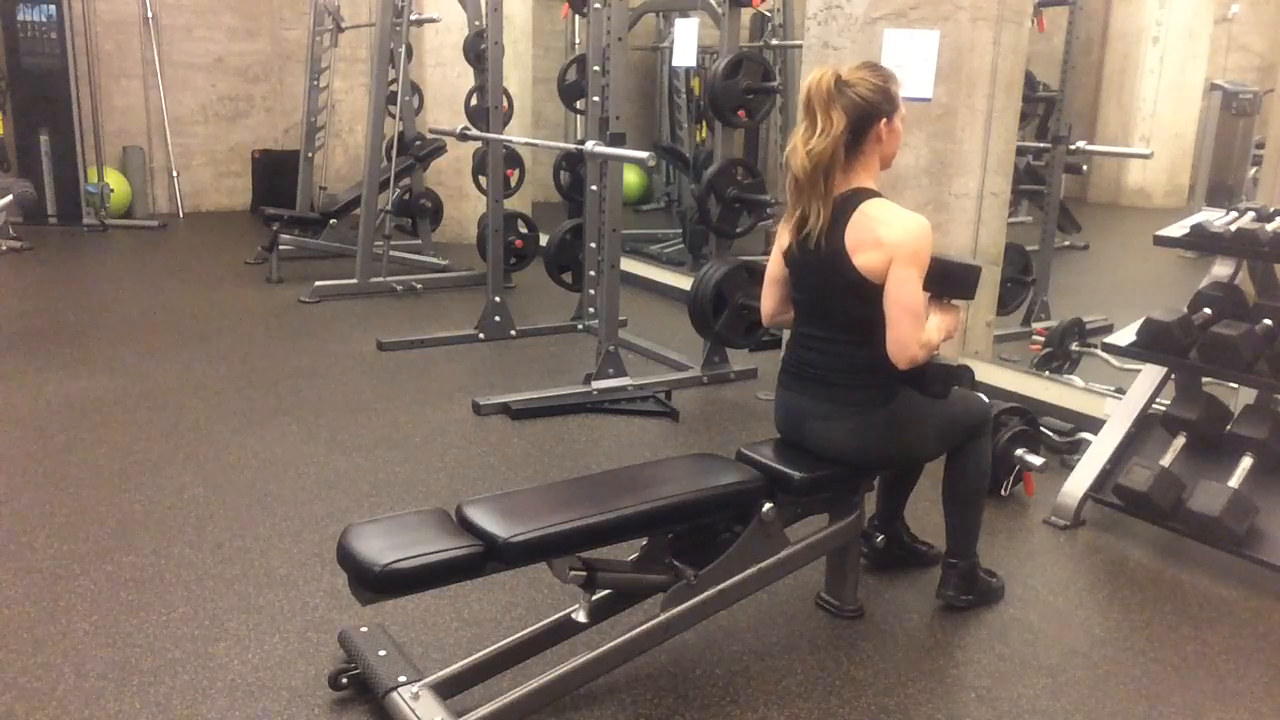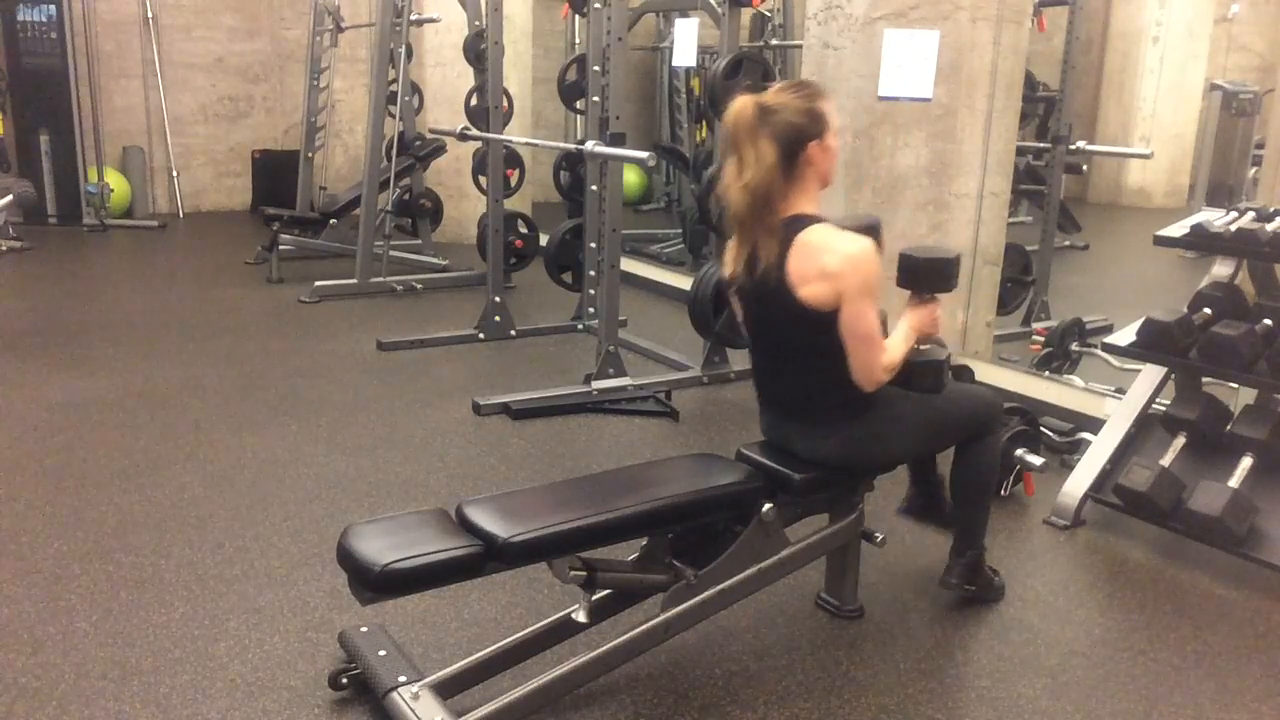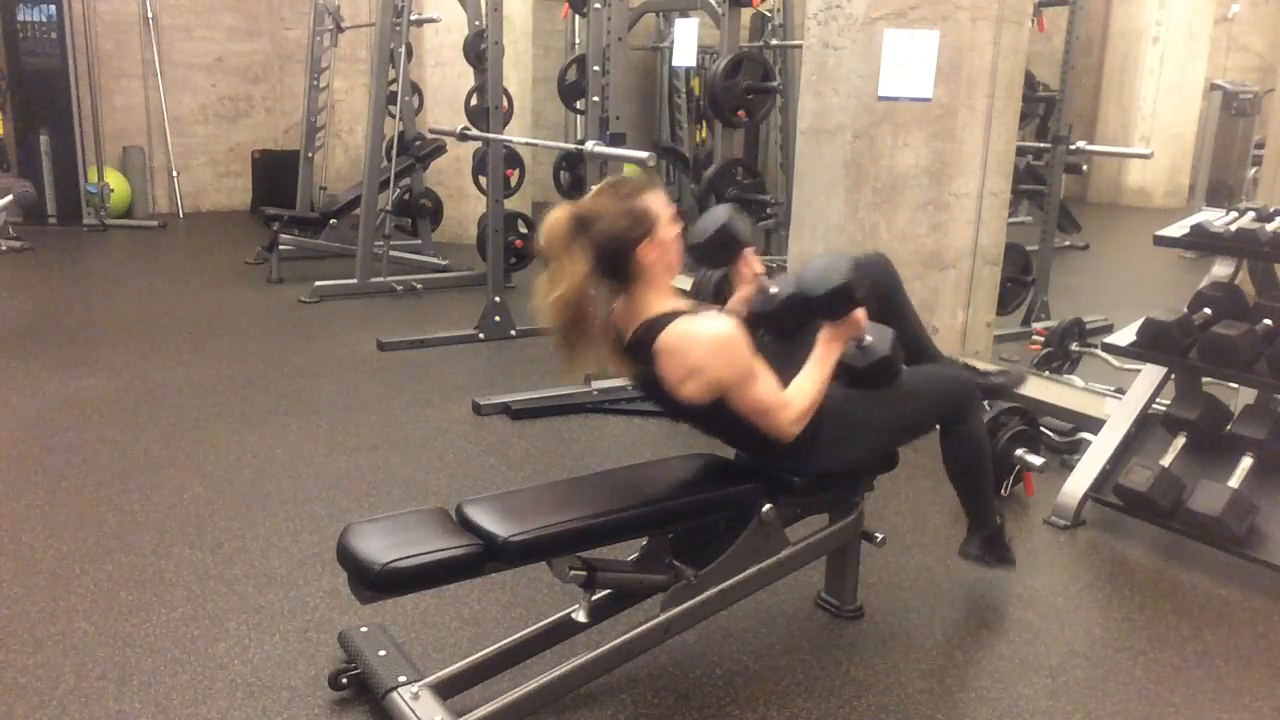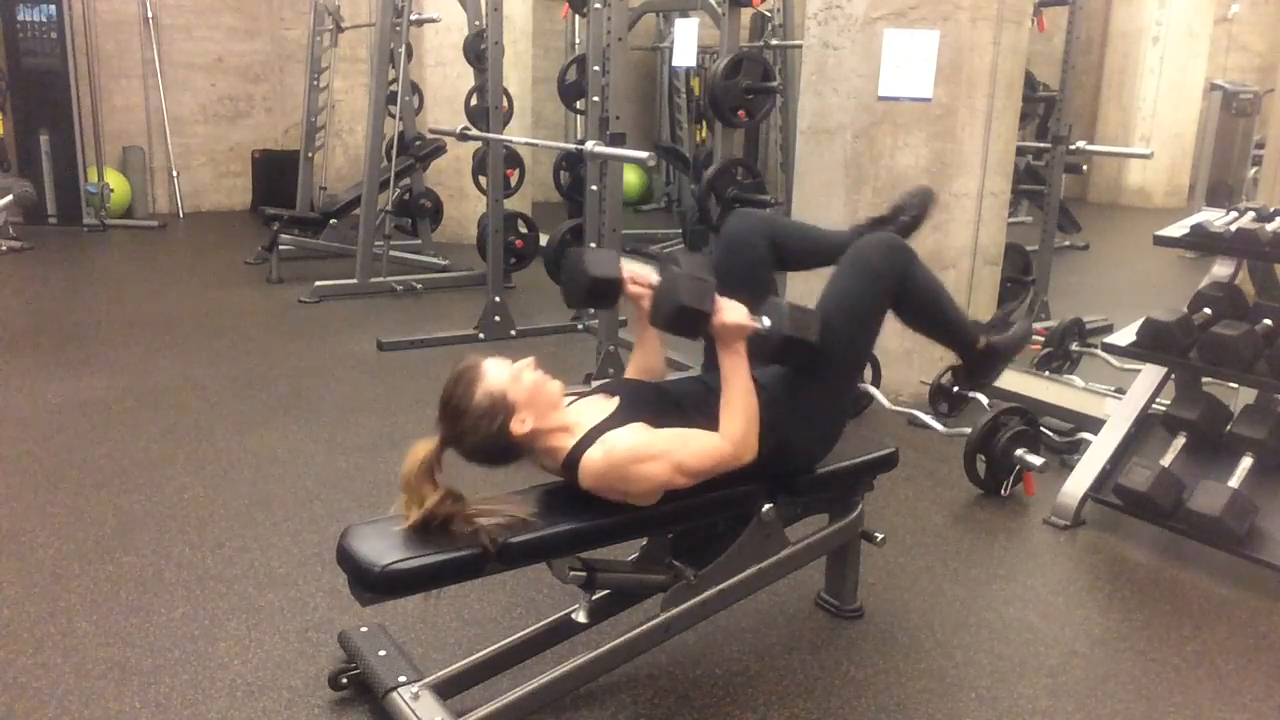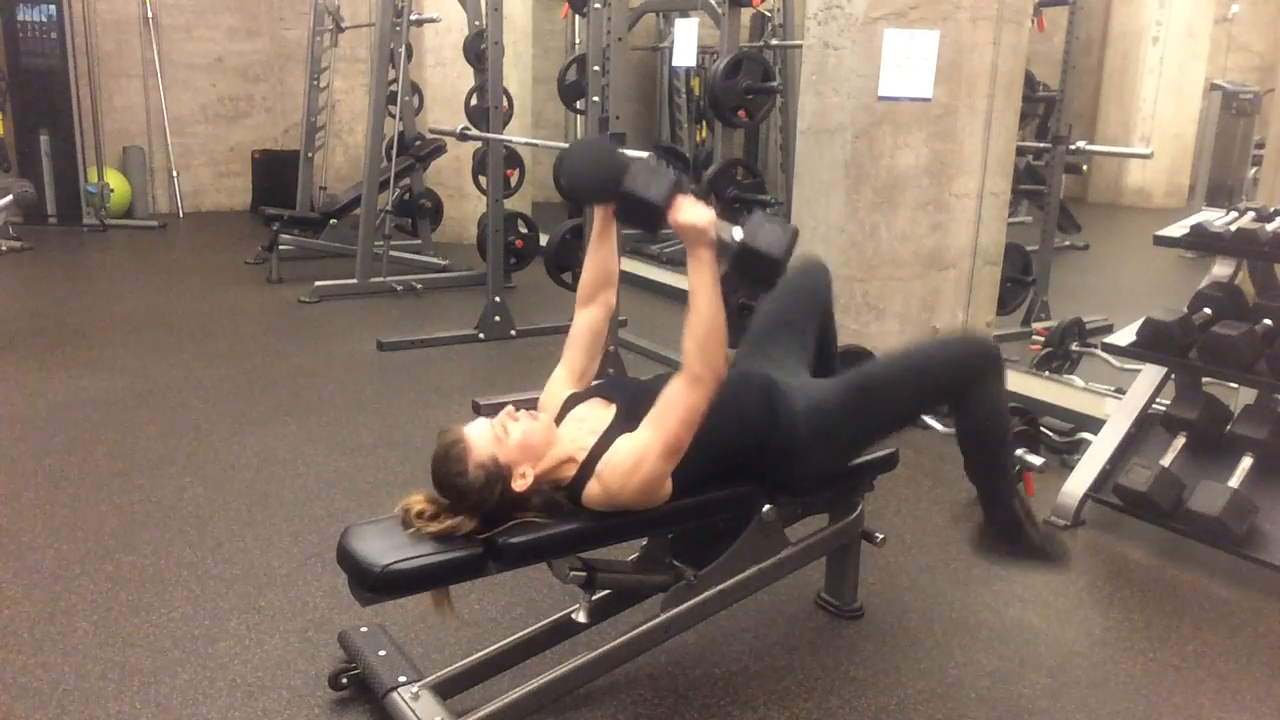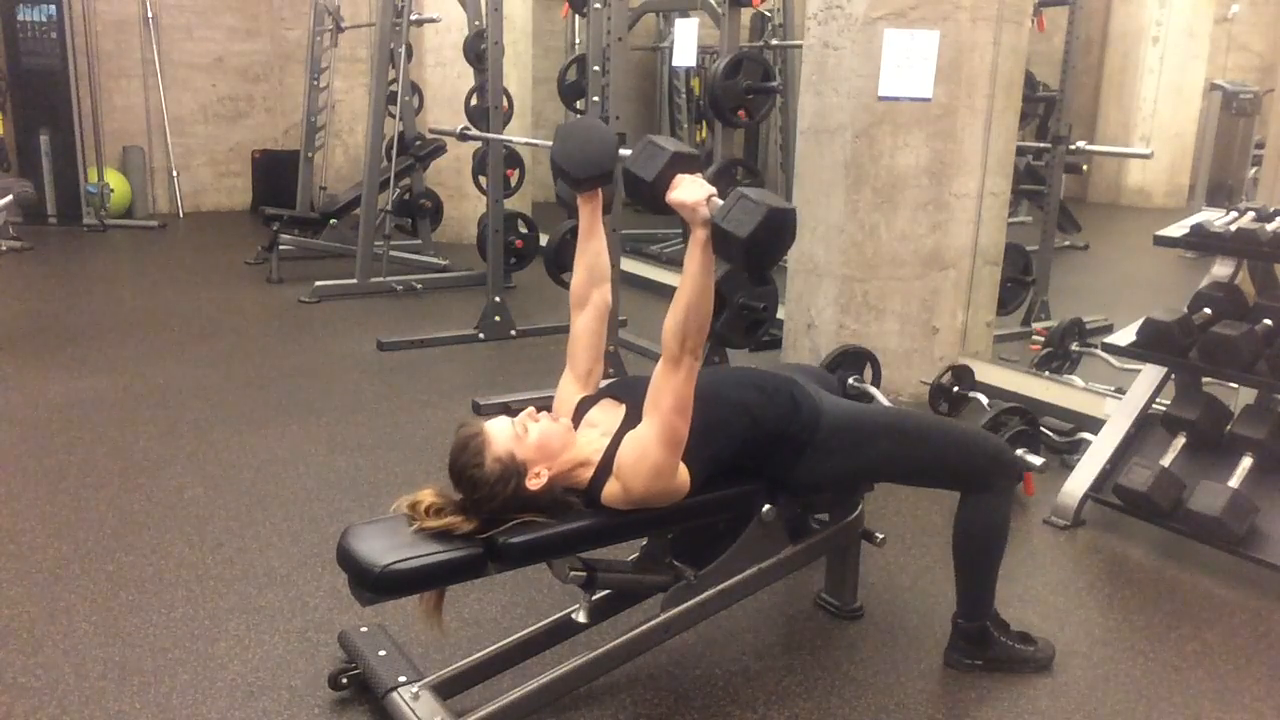
dt=0.5s
person 1, frame 1
left shoulder: (798, 211)
right shoulder: (901, 228)
left elbow: (772, 313)
right elbow: (906, 352)
right wrist: (941, 322)
left hip: (794, 410)
right hip: (856, 425)
left knee: (922, 402)
right knee: (973, 416)
left ankle: (889, 531)
right ankle: (962, 572)
person 1, frame 2
left shoulder: (742, 237)
right shoulder: (845, 251)
right elbow: (871, 374)
right wrist: (913, 324)
left hip: (779, 421)
right hip: (840, 435)
right knee: (983, 408)
left ankle: (926, 493)
right ankle: (968, 565)
person 1, frame 3
left shoulder: (624, 321)
right shoulder: (703, 338)
right elbow: (788, 420)
left wrist: (740, 293)
right wrist: (832, 340)
right hip: (813, 433)
left knee: (874, 270)
right knee: (958, 390)
left ankle: (941, 372)
right ankle: (986, 533)
person 1, frame 4
left shoulder: (567, 422)
right shoulder: (607, 462)
right elbow: (740, 449)
left wrist: (643, 313)
right wrist: (733, 350)
left hip: (729, 393)
right hip: (784, 425)
left knee: (746, 228)
right knee: (881, 255)
left ankle: (872, 233)
right ankle: (977, 350)
person 1, frame 5
left shoulder: (562, 414)
right shoulder: (617, 477)
left elbow: (592, 310)
right elbow: (704, 376)
left wrist: (605, 216)
right wrist: (700, 256)
left hip: (761, 385)
right hip: (789, 427)
left knee: (809, 274)
right knee: (973, 357)
left ankle: (831, 382)
right ankle: (1008, 525)
person 1, frame 6
left shoulder: (574, 413)
right shoulder: (633, 477)
left elbow: (590, 305)
right elbow: (682, 354)
left wrist: (588, 204)
right wrist: (701, 231)
left hip: (777, 392)
right hip: (802, 437)
left knee: (827, 375)
right knee: (995, 464)
right ankle: (976, 633)
